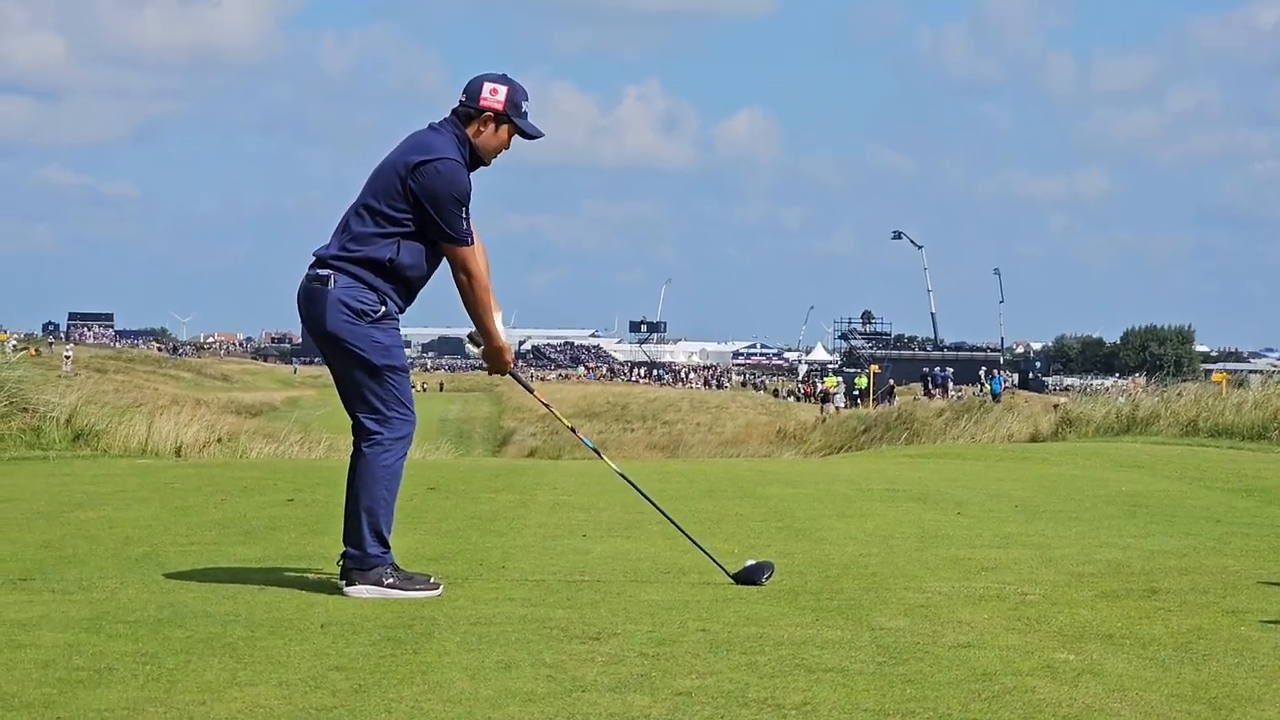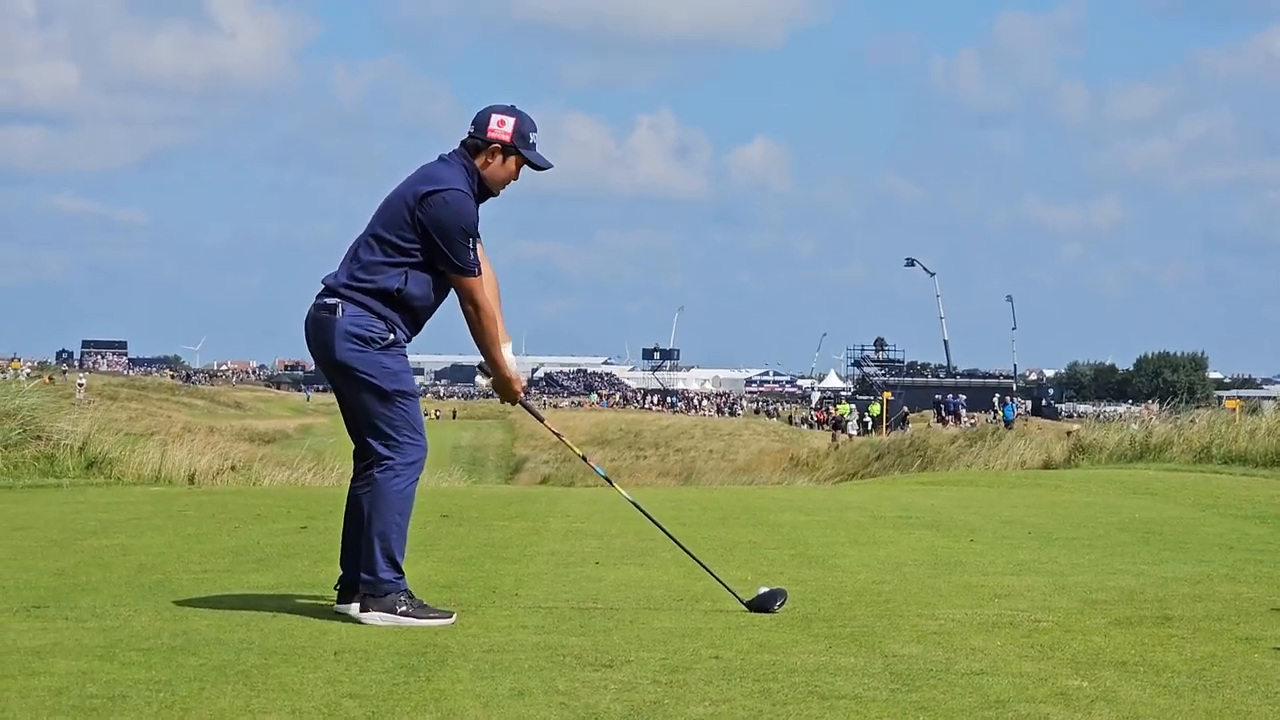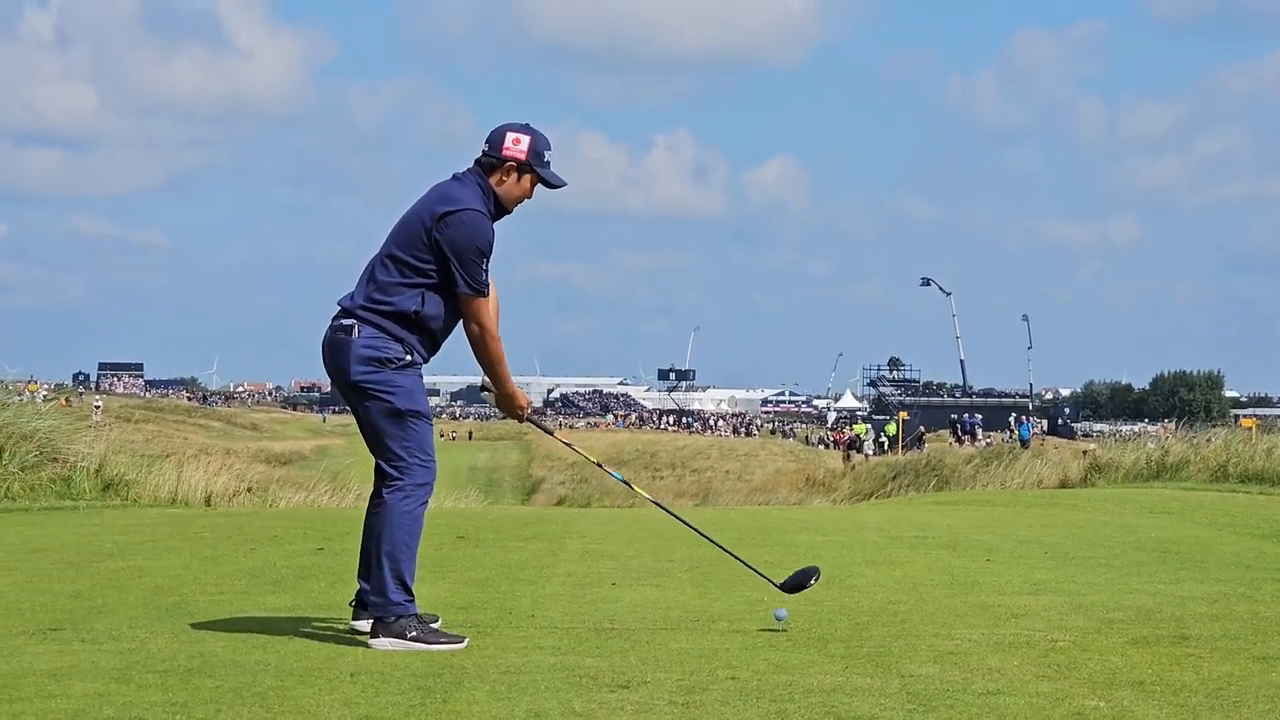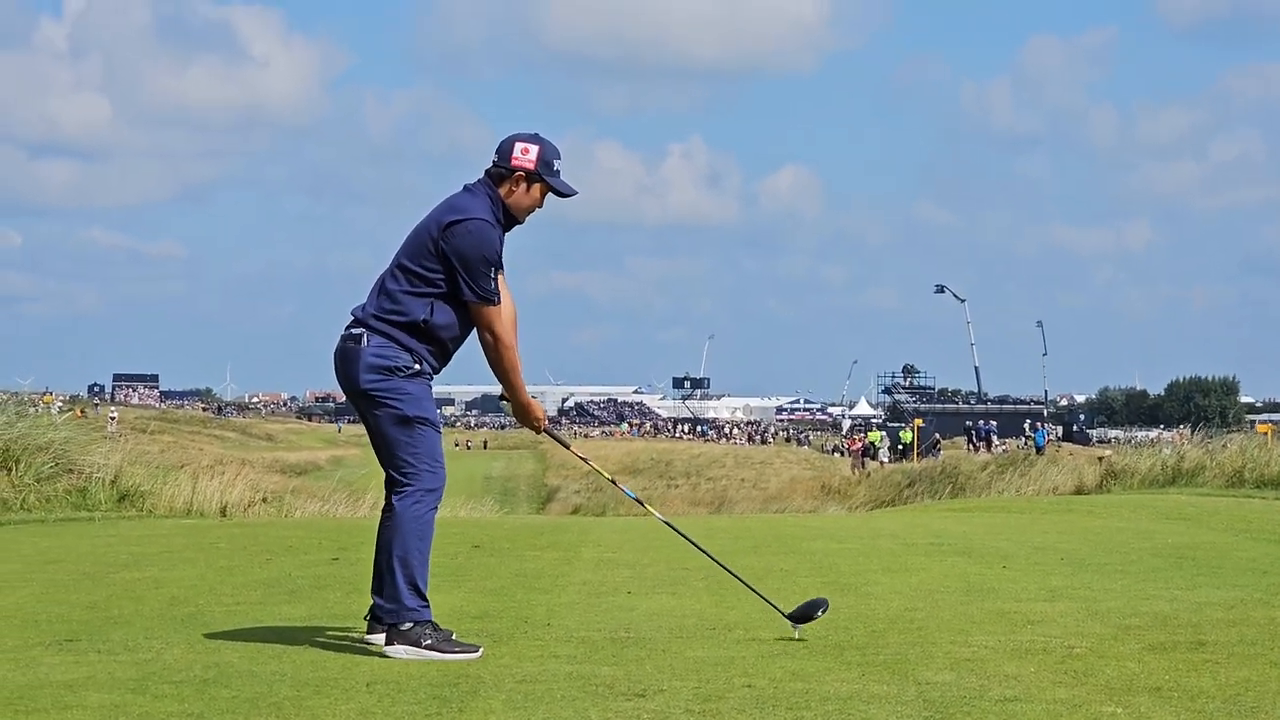
dt=0.5s
person 1, frame 1
left shoulder: (437, 148)
right shoulder: (442, 166)
left elbow: (471, 245)
right elbow: (466, 269)
left wrist: (495, 324)
right wrist: (494, 342)
left hip: (335, 296)
right hip: (357, 301)
left knee: (380, 427)
right knee: (390, 427)
left ankle: (362, 557)
right ankle: (369, 566)
person 1, frame 2
left shoulder: (450, 183)
right shoulder: (449, 196)
left elbow: (483, 274)
right elbow: (474, 299)
left wrist: (505, 352)
right wrist: (502, 373)
left hip: (345, 327)
right hip: (363, 329)
left knee: (379, 454)
right knee: (404, 453)
left ankle: (357, 585)
right ankle: (385, 592)
person 1, frame 3
left shoulder: (459, 197)
right shoulder: (466, 217)
left elbow: (483, 302)
right elbow: (480, 322)
left wrist: (496, 379)
right wrist: (507, 391)
left hip: (359, 345)
right hip: (380, 350)
left knee: (399, 472)
right knee: (412, 475)
left ankle: (372, 601)
right ankle: (393, 617)
person 1, frame 4
left shoulder: (476, 213)
right shoulder: (473, 227)
left elbow: (503, 303)
right elbow: (494, 330)
left wrist: (516, 391)
right wrist: (523, 401)
left hip: (373, 359)
right hip: (389, 361)
left knee: (409, 483)
right knee: (421, 482)
left ankle: (387, 615)
right ankle: (408, 624)
